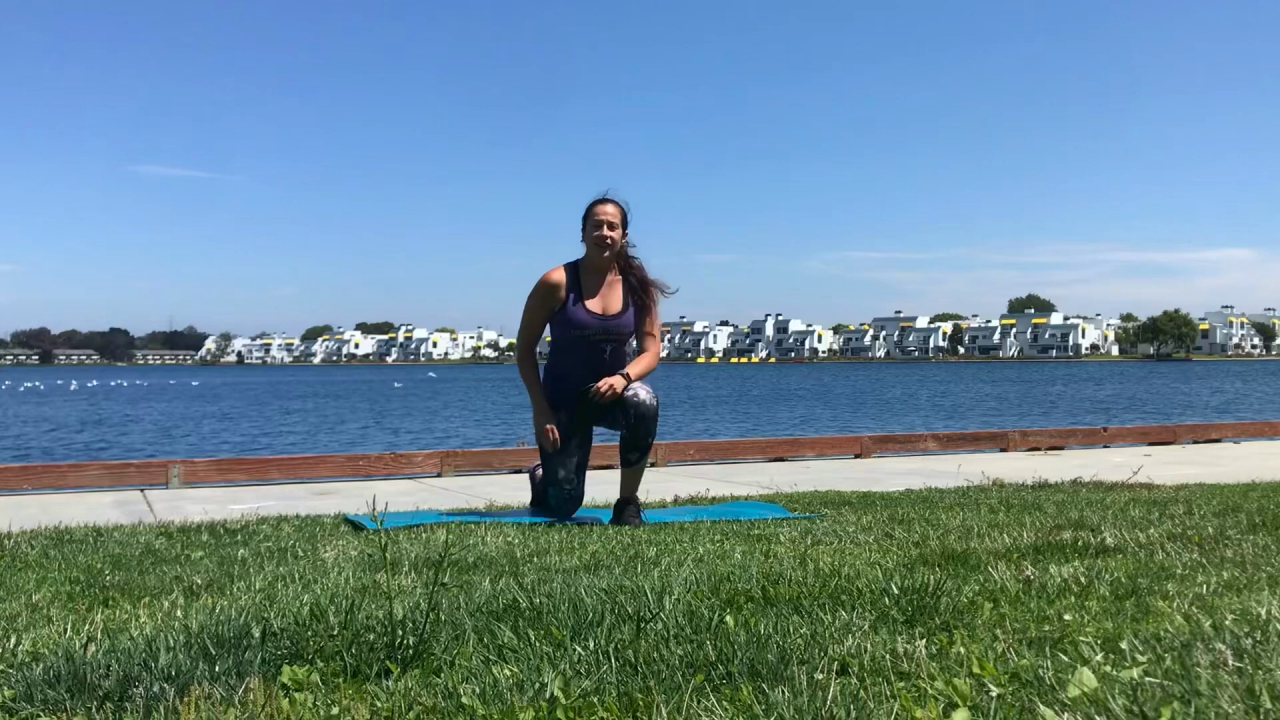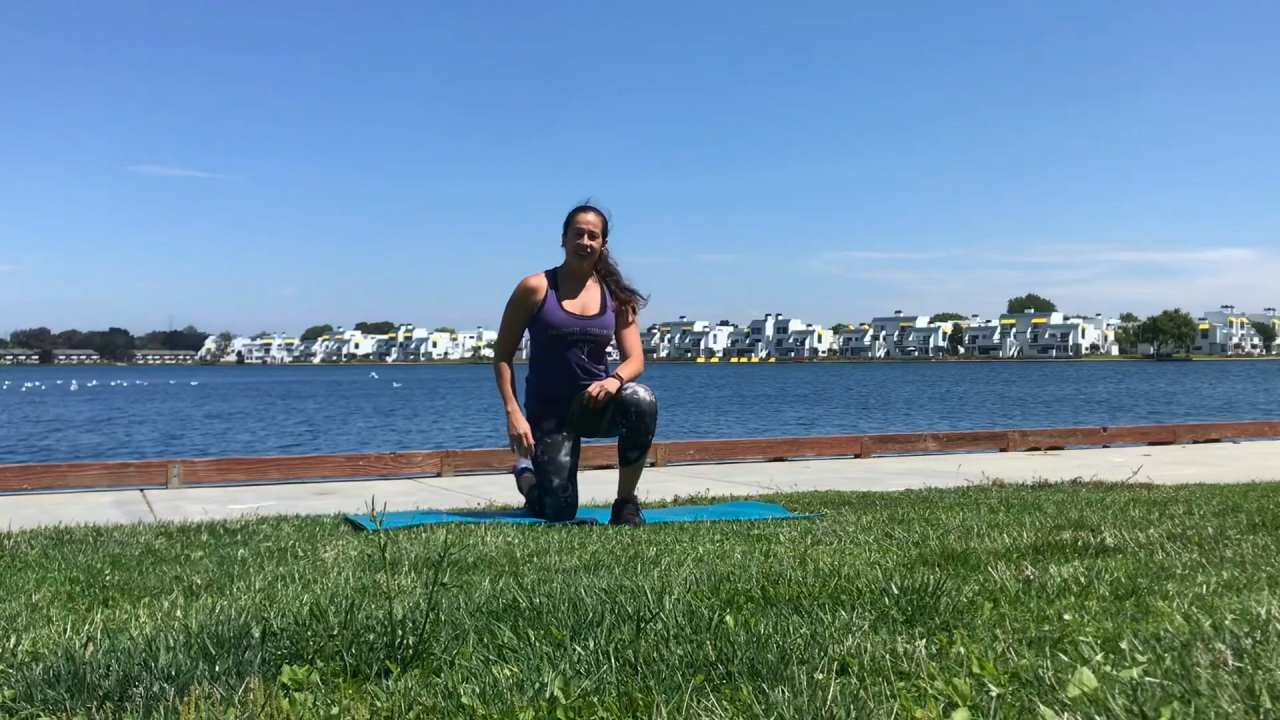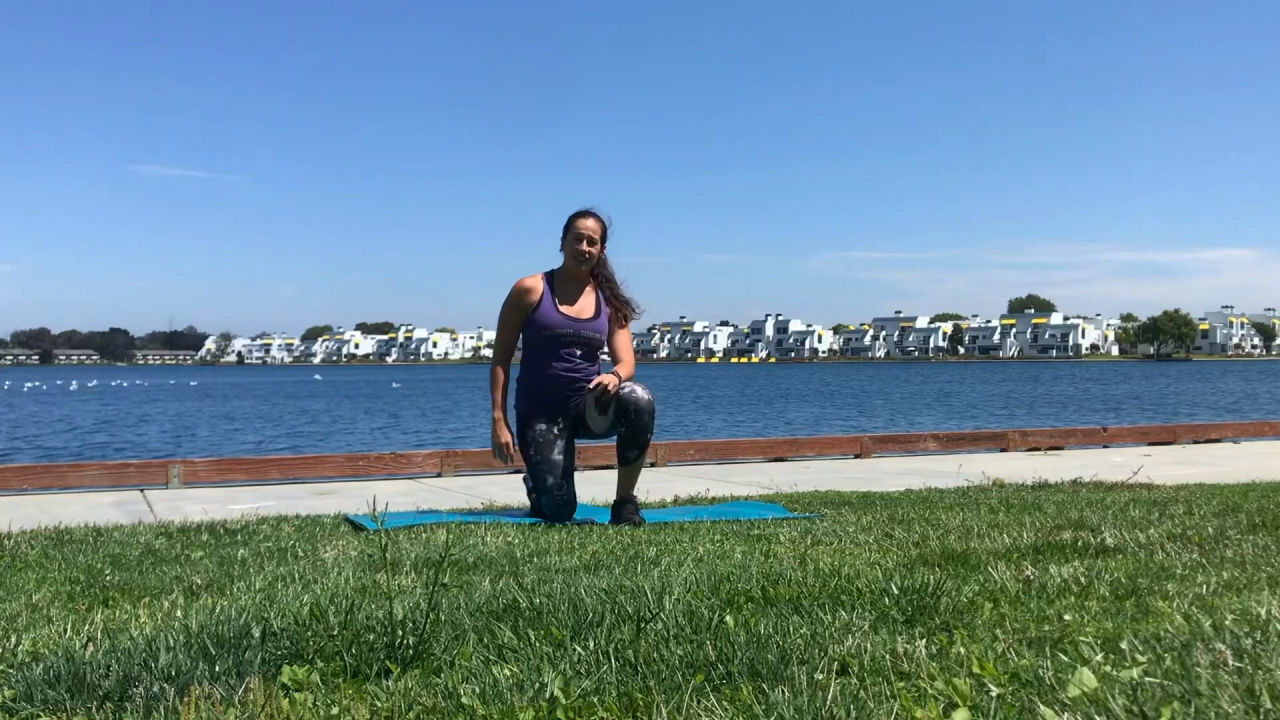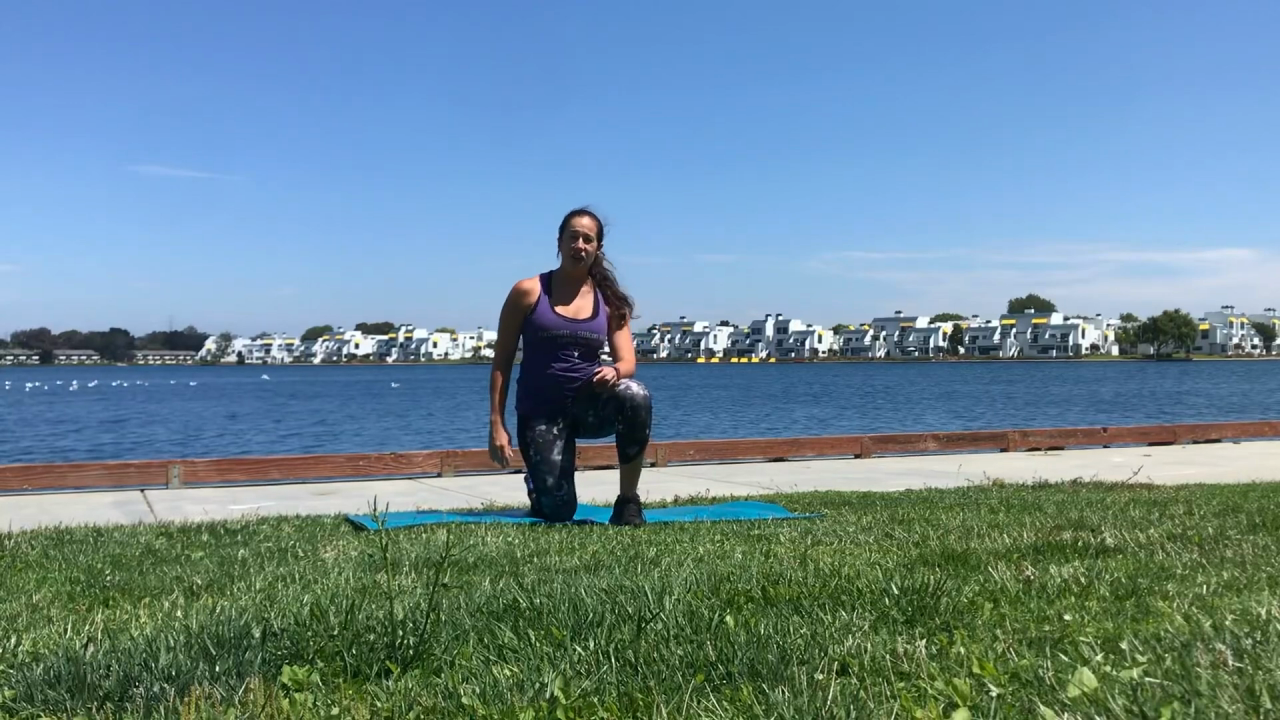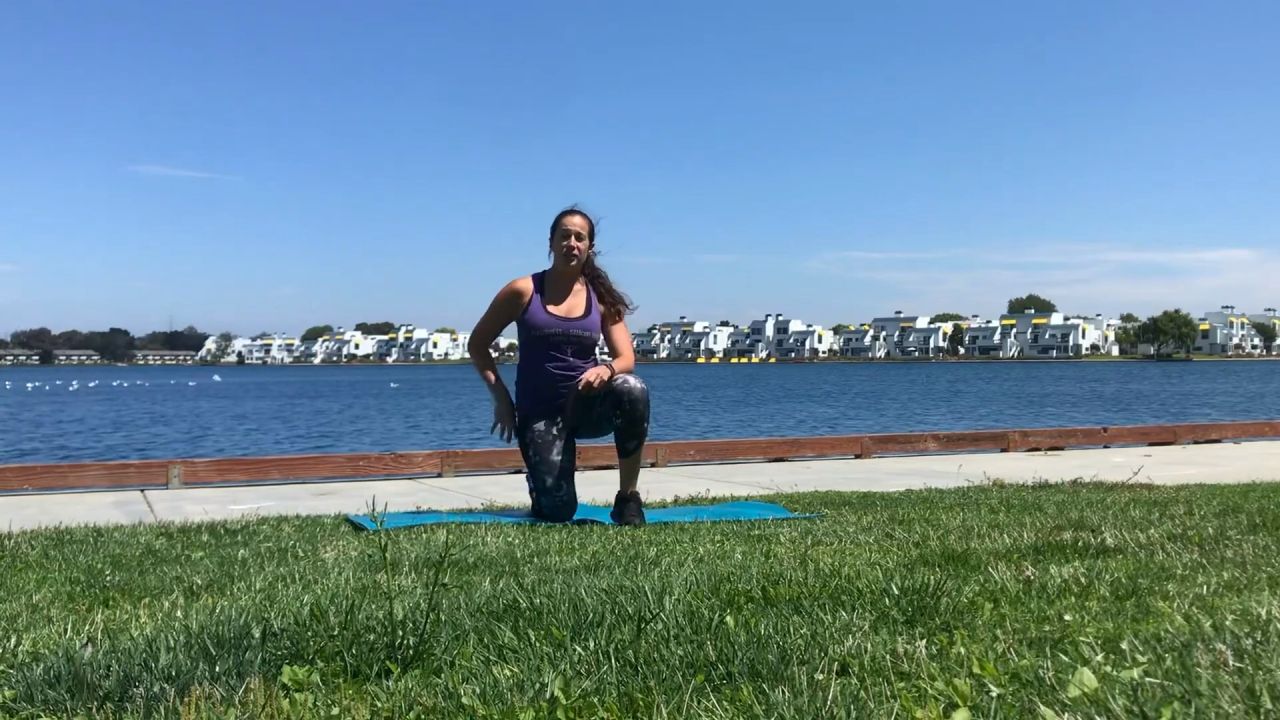
dt=0.4s
person 1, frame 1
left shoulder: (640, 285)
right shoulder: (556, 282)
left elbow: (651, 351)
right elbow: (525, 349)
left wrist: (623, 377)
right wrist: (540, 409)
left hip: (613, 389)
right hip: (563, 401)
left knee: (643, 402)
right knee: (565, 504)
left ankle: (628, 502)
right ankle: (542, 479)
person 1, frame 2
left shoulder: (617, 295)
right shoulder: (535, 288)
left elbow: (635, 360)
right elbow: (503, 355)
left wrist: (614, 380)
right wrist: (513, 412)
left hip: (596, 404)
right hip: (548, 412)
left knee: (641, 399)
right knee: (560, 512)
left ankle: (626, 502)
right ankle: (528, 476)
person 1, frame 3
left shoulder: (610, 300)
right shoulder: (530, 289)
left elbow: (627, 361)
right elbow: (501, 358)
left wrist: (614, 376)
right wrist: (499, 419)
left hip: (588, 403)
right hip: (540, 412)
left knee: (639, 399)
right knee: (558, 511)
left ankle: (625, 502)
right ankle: (537, 486)
person 1, frame 4
left shoulder: (610, 300)
right shoulder: (528, 292)
left elbow: (628, 361)
right elbow: (502, 361)
left wrist: (614, 371)
right wrist: (497, 424)
left hip: (589, 405)
right hip: (540, 413)
left knee: (635, 395)
right knee: (559, 511)
left ankle: (628, 501)
right ankle: (537, 485)
person 1, frame 5
left shoulder: (603, 298)
right shoulder: (522, 291)
left elbow: (627, 359)
right elbow: (478, 344)
left wrist: (606, 370)
right wrist: (500, 396)
left hip: (588, 404)
right hip: (540, 412)
left knee: (632, 389)
right knee: (558, 511)
left ankle: (628, 499)
right ankle: (539, 485)
